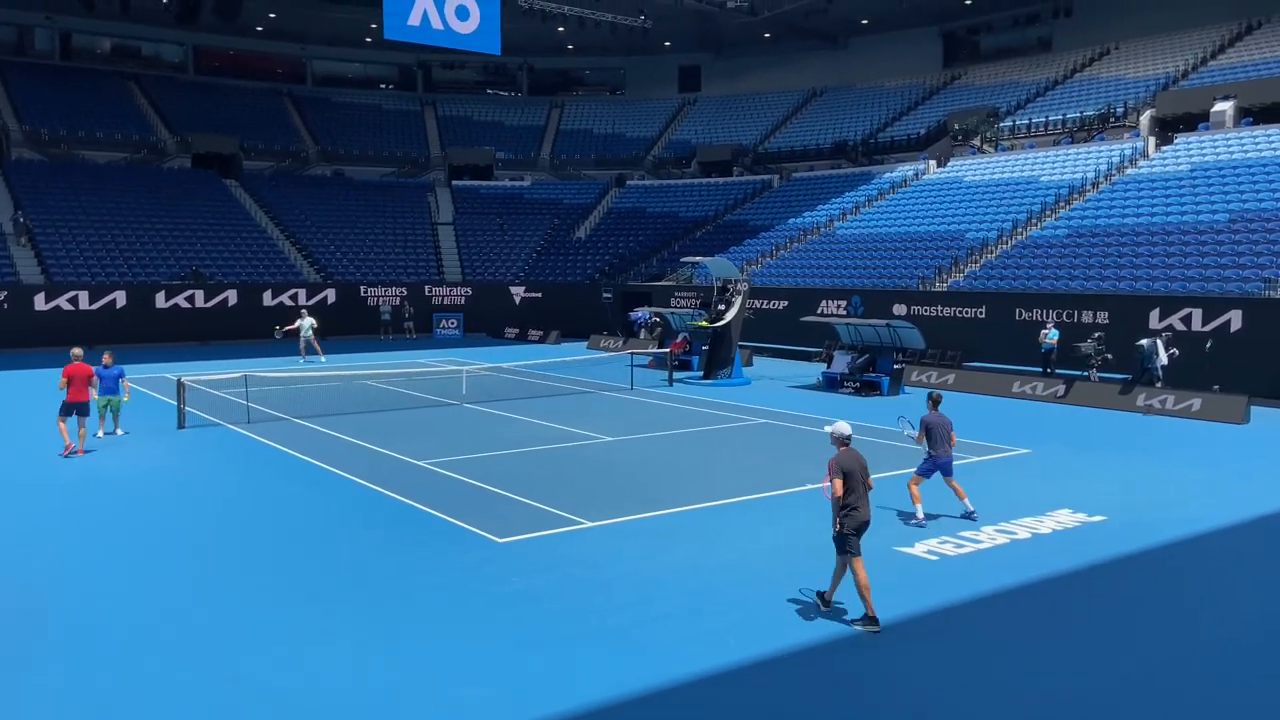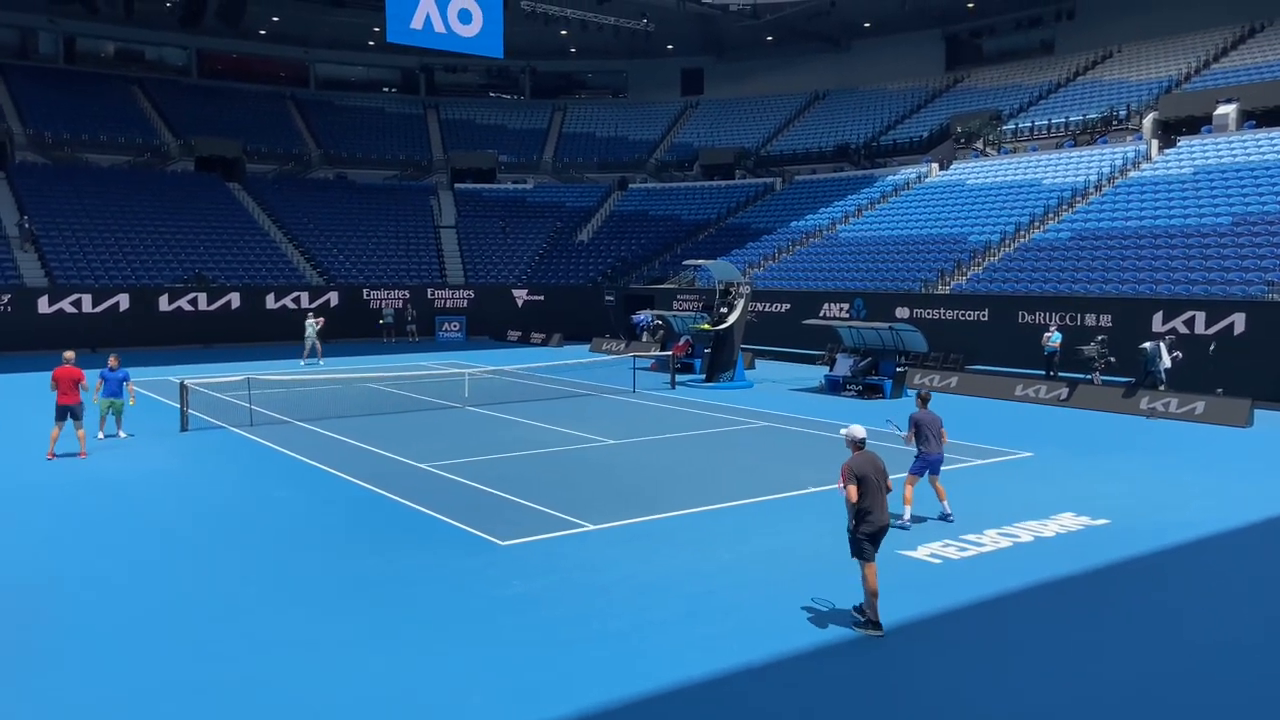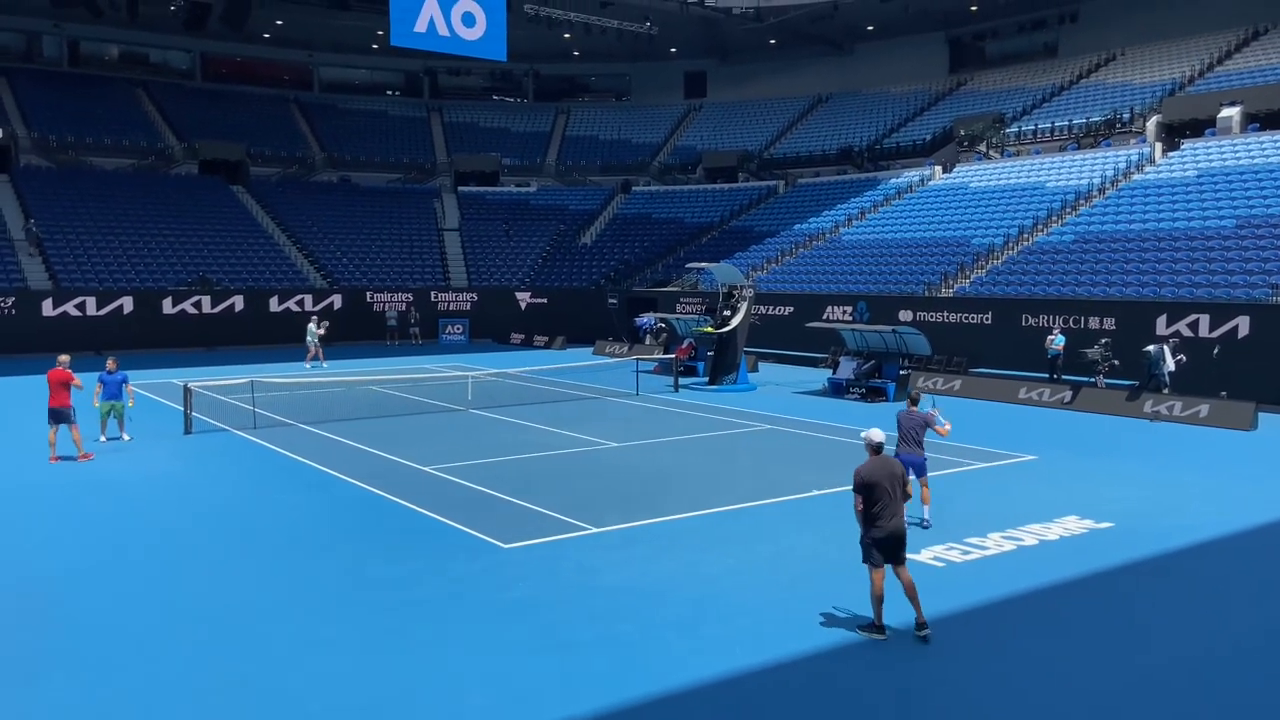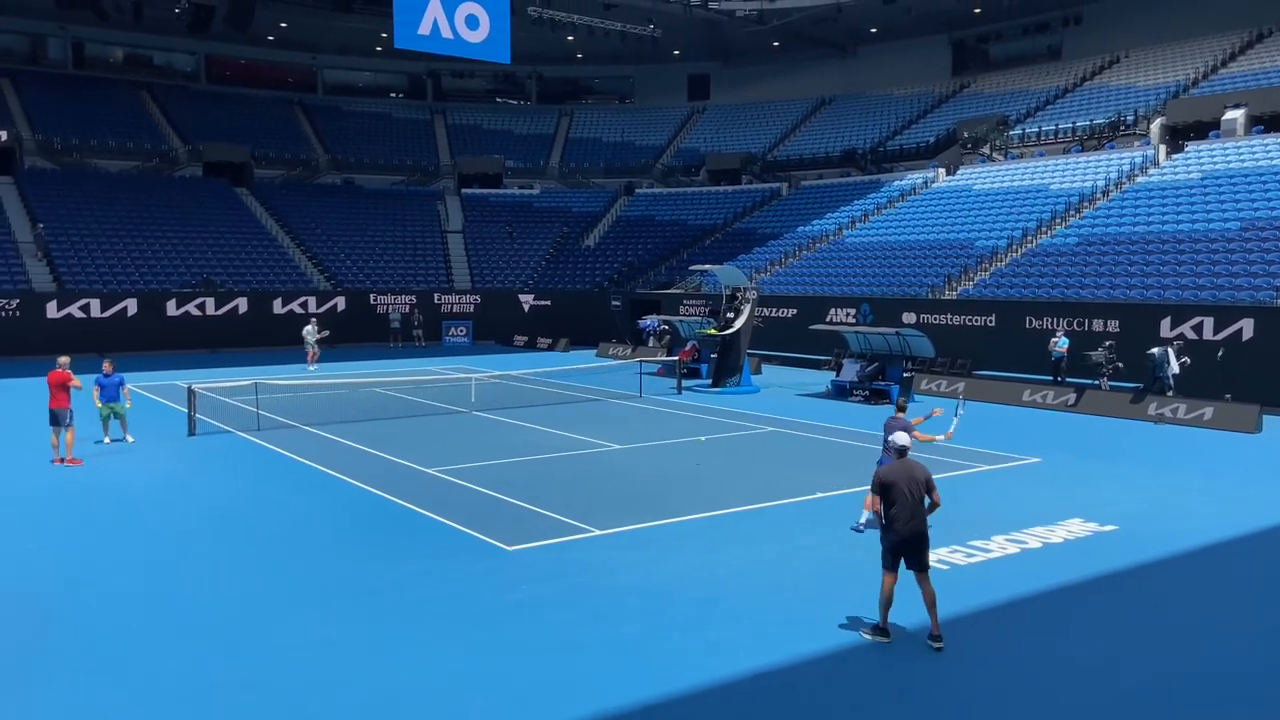
dt=0.3s
person 1, frame 1
left shoulder: (836, 461)
right shoulder: (858, 456)
left elbow: (837, 493)
right elbow: (870, 485)
left wrist: (835, 517)
left hip: (848, 520)
right hip: (864, 516)
left knee: (857, 567)
right knee: (842, 558)
left ankle: (871, 617)
right ankle: (826, 598)
person 1, frame 2
left shoulder: (849, 466)
right shoulder: (876, 459)
left elbow: (852, 499)
right elbow: (889, 487)
left wrist: (850, 520)
left hip: (864, 525)
right hip: (882, 521)
left knee: (869, 571)
right knee: (867, 566)
left ankle: (874, 622)
right ankle: (866, 608)
person 1, frame 3
left shoulder: (862, 471)
right shoulder: (897, 465)
left elbow: (858, 507)
right elbow: (908, 493)
left wrist: (862, 527)
left hip: (874, 531)
right hip: (898, 528)
left knee: (877, 577)
right knee: (902, 573)
left ankle: (877, 626)
right ankle: (921, 621)
person 1, frame 4
left shoulder: (882, 472)
right shoulder: (922, 470)
left elbow: (876, 508)
right elbow: (936, 501)
left wrist: (883, 527)
left hip: (893, 534)
right hip: (919, 534)
left knee: (889, 581)
right knee: (924, 581)
left ankle: (882, 628)
right ankle: (935, 634)
